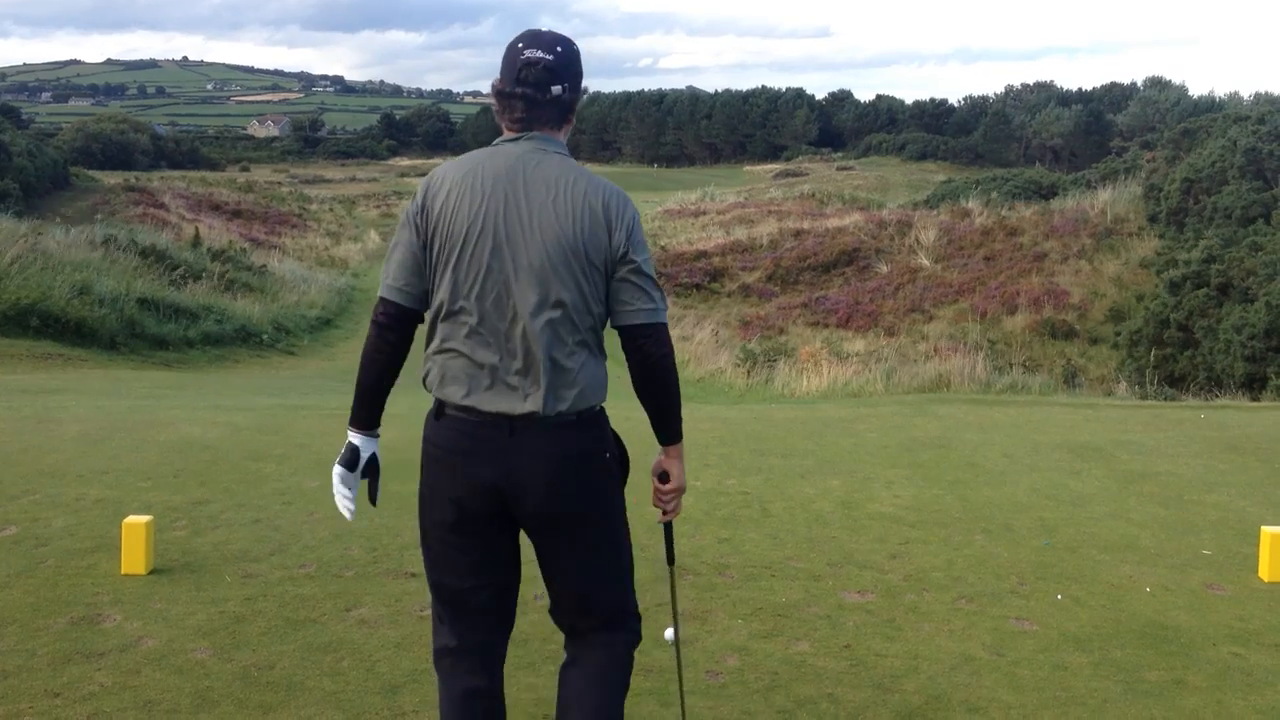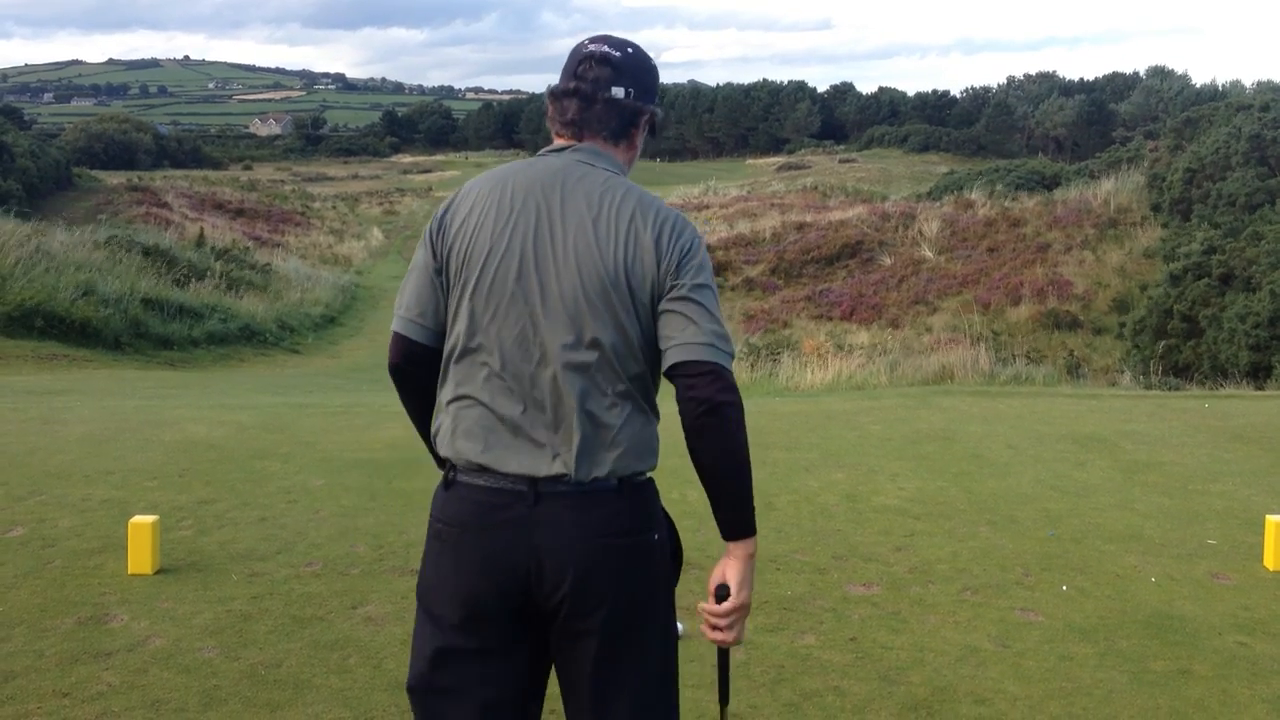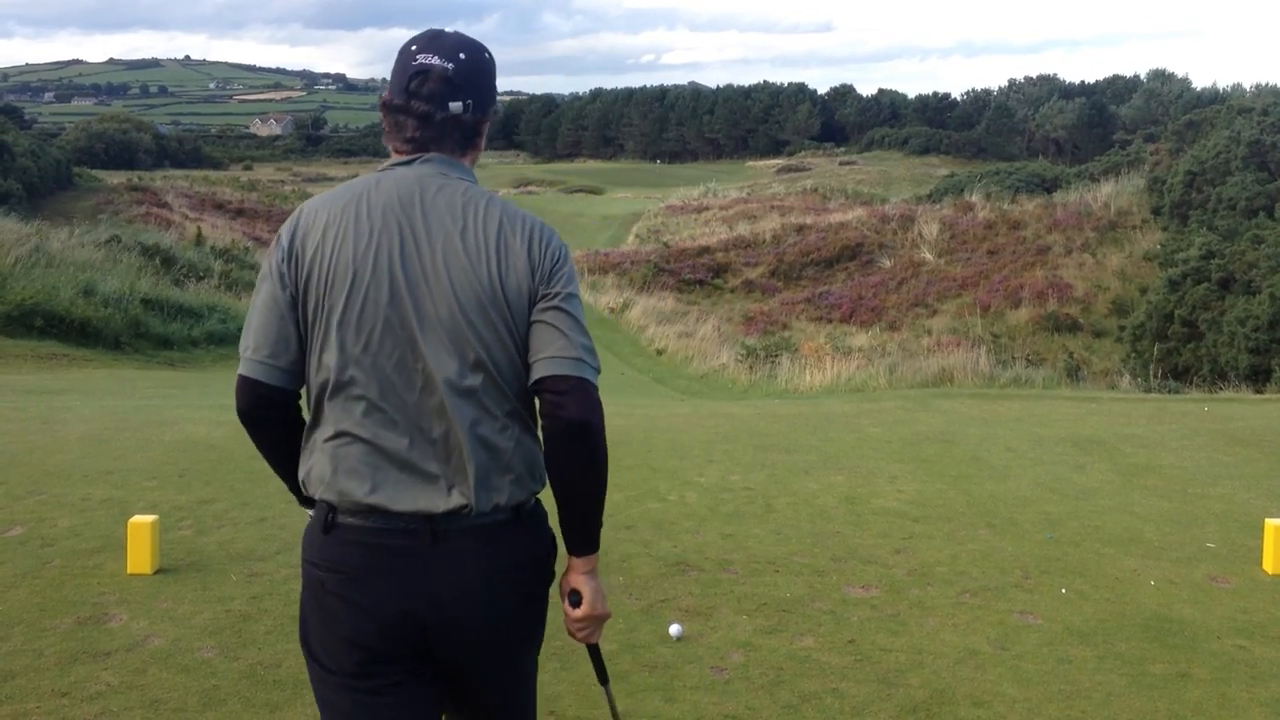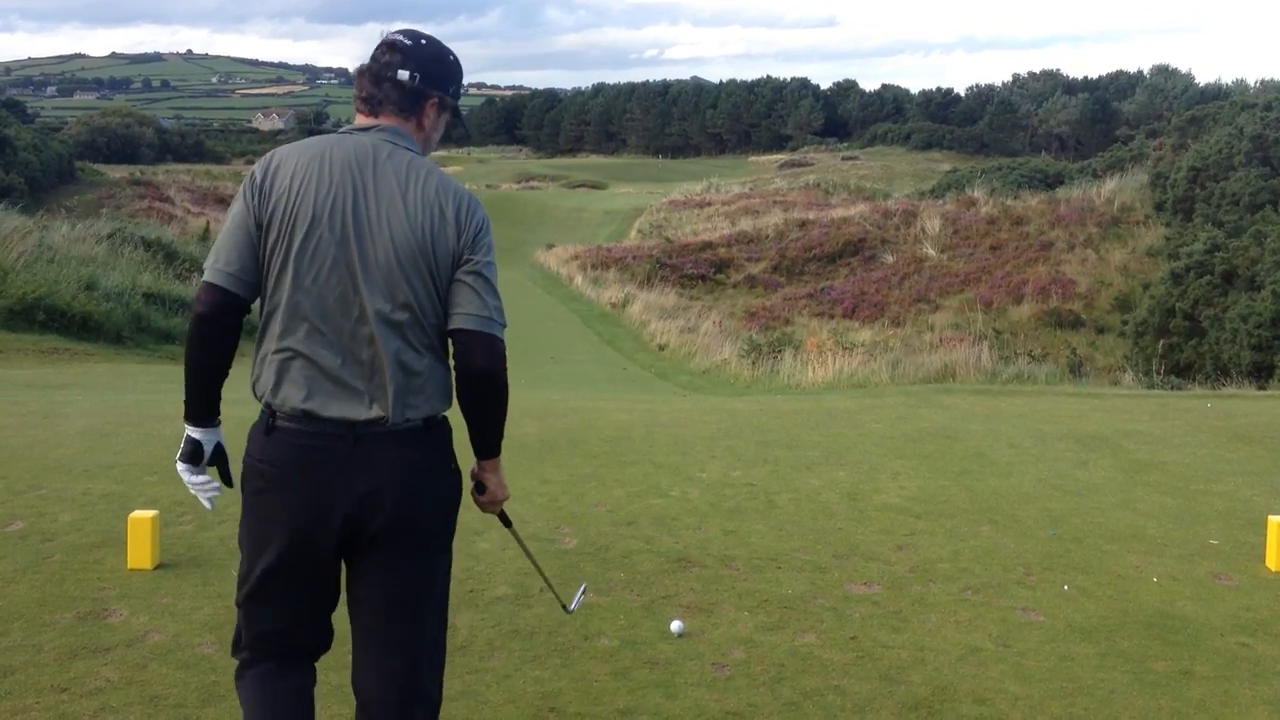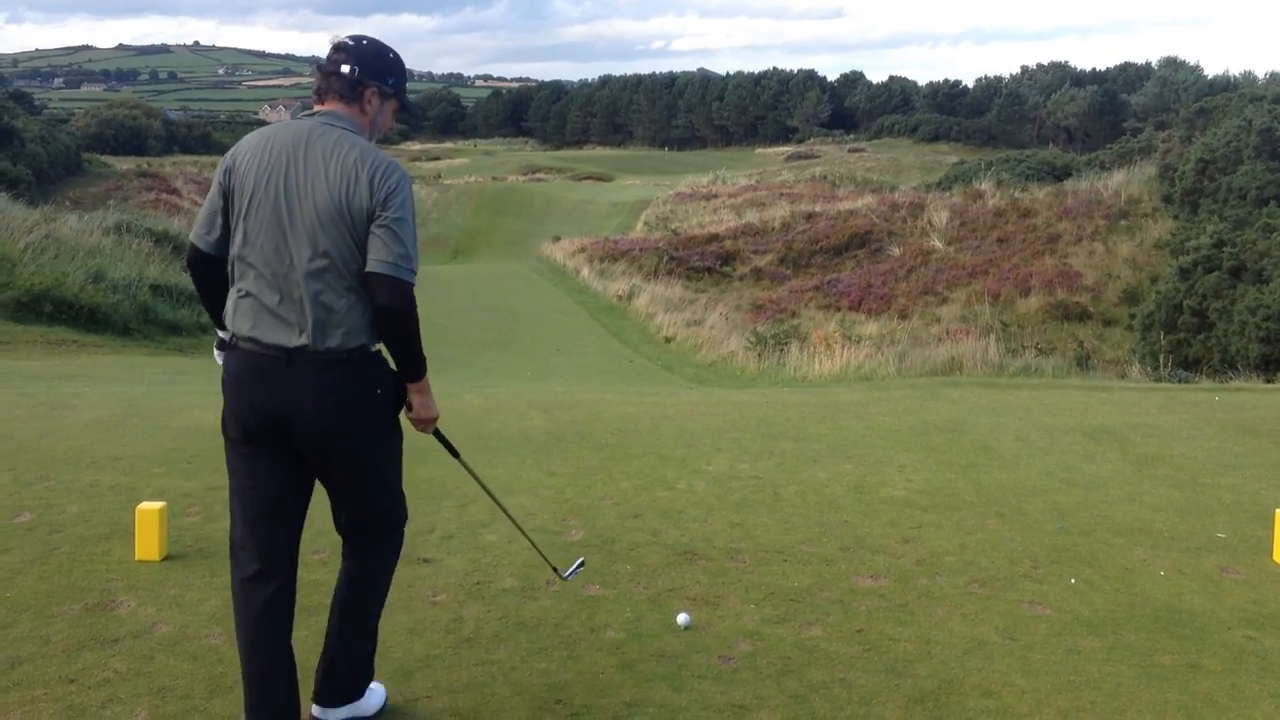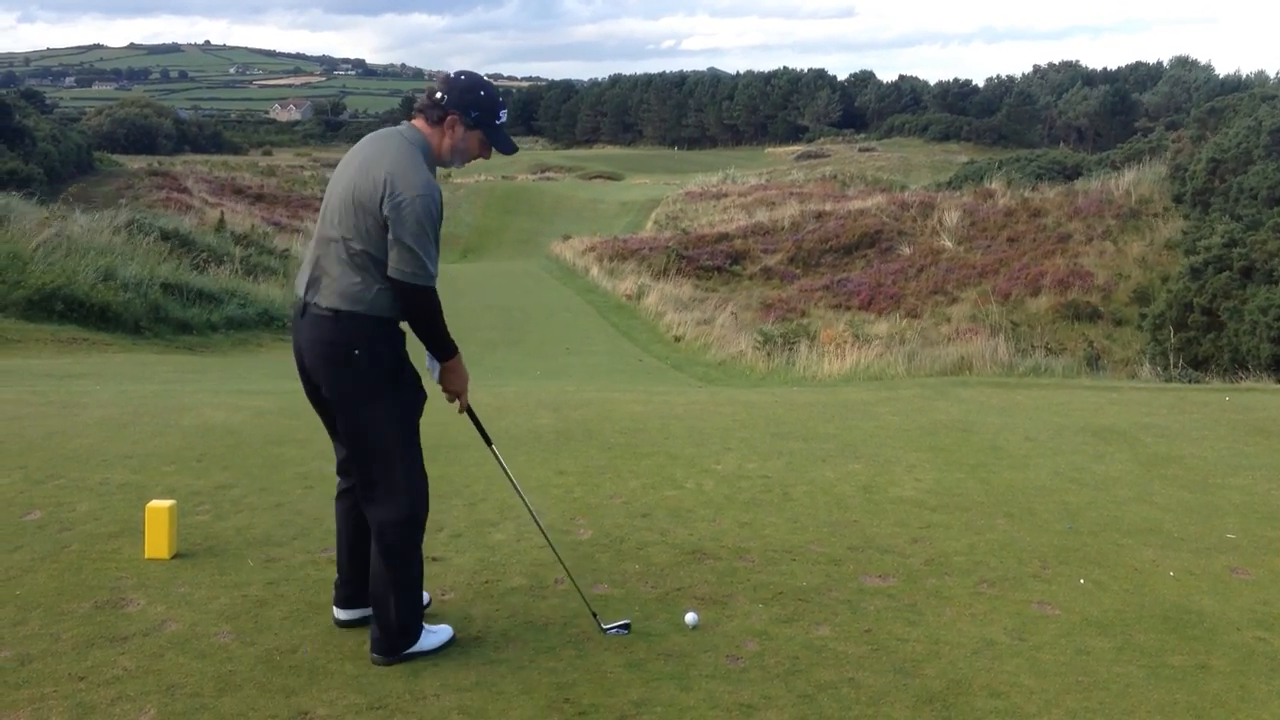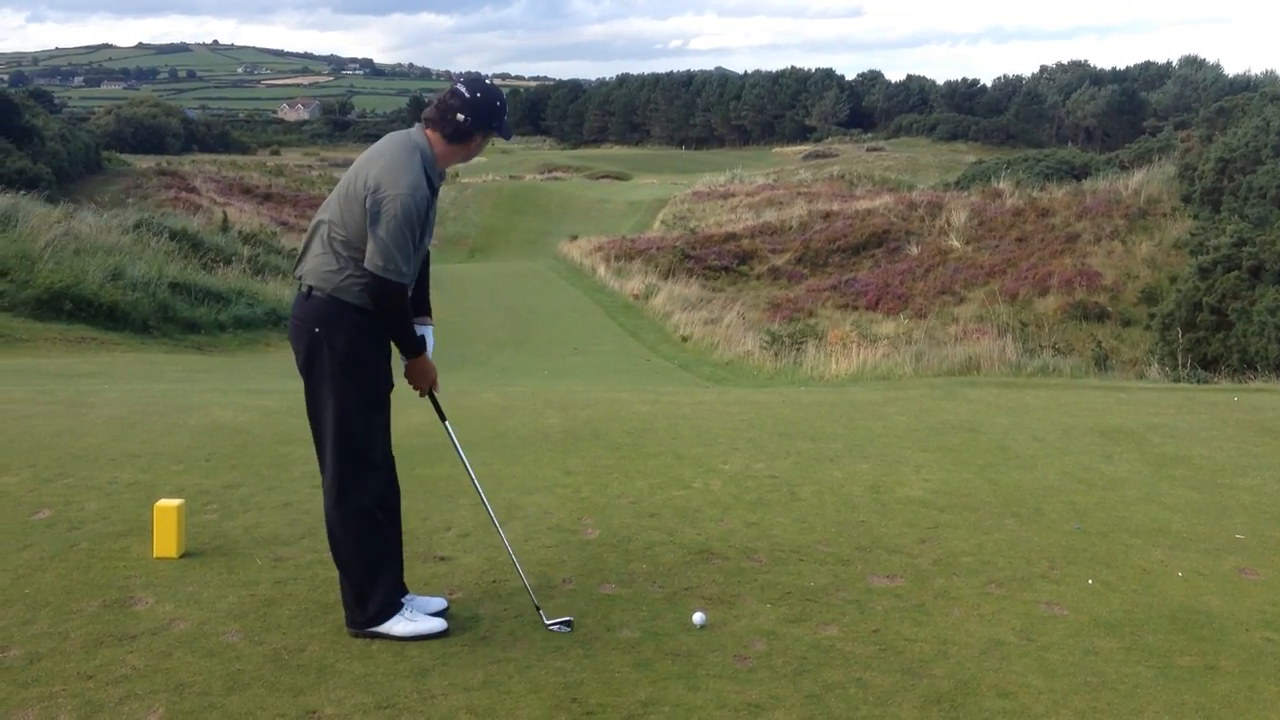
dt=0.7s
person 1, frame 1
left shoulder: (441, 187)
right shoulder: (606, 204)
left elbow: (391, 320)
right elbow: (647, 342)
left wrist: (361, 431)
right wrist: (671, 447)
left hip: (460, 444)
right hip: (568, 449)
left knee: (467, 640)
right knee: (602, 625)
person 1, frame 2
left shoulder: (466, 203)
right shoulder: (664, 231)
left elbow: (407, 358)
right elbow: (708, 396)
right wrist: (739, 548)
left hip: (474, 518)
right hip: (605, 527)
person 1, frame 3
left shoulder: (312, 226)
right shoulder: (530, 240)
left elbow: (259, 398)
right elbow: (572, 414)
right wrist: (583, 559)
left hip: (356, 561)
right hip: (495, 556)
person 1, frame 4
left shoulder: (277, 171)
right shoulder: (456, 204)
left elbow: (215, 310)
right elbow: (480, 354)
left wrist: (200, 424)
right wrist: (488, 457)
left hip: (292, 454)
right hip: (407, 465)
left knee: (272, 659)
person 1, frame 5
left shoulder: (247, 151)
right shoulder: (380, 173)
left elbow: (202, 258)
right elbow: (390, 293)
right wrist: (416, 381)
left hip: (251, 376)
right hip: (342, 382)
left knee: (260, 560)
right knee: (373, 531)
person 1, frame 6
left shoulder: (381, 146)
right shoulder: (413, 180)
right elbow: (412, 286)
left wrist: (439, 345)
right wrist: (449, 358)
left hip: (320, 329)
right hip: (358, 340)
left knee: (361, 470)
right knee: (397, 485)
left ankle: (356, 595)
right ankle: (397, 632)
person 1, frame 7
left shoulder: (414, 154)
right shoulder: (404, 184)
left elbow: (411, 257)
right elbow: (385, 284)
left wrist: (423, 324)
right wrist: (414, 355)
left hip: (351, 320)
right hip: (335, 324)
left knee: (372, 463)
right knee: (354, 469)
left ankle: (383, 591)
right ankle: (372, 608)
